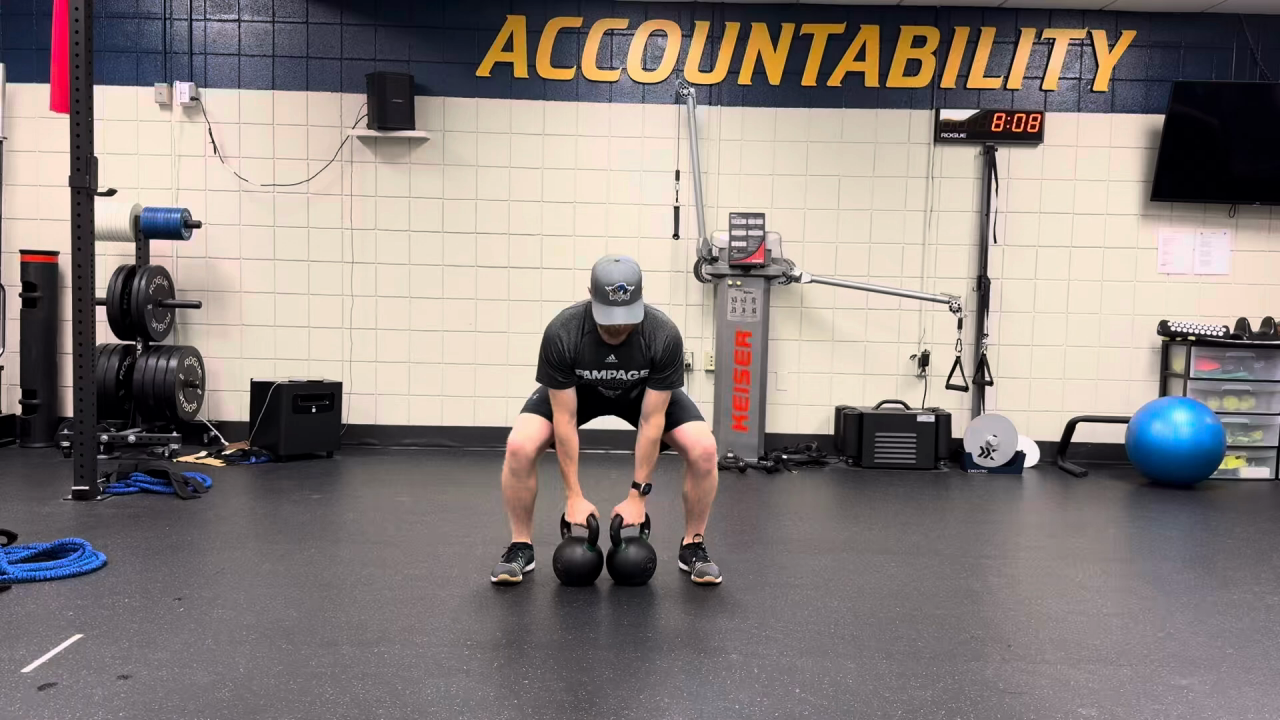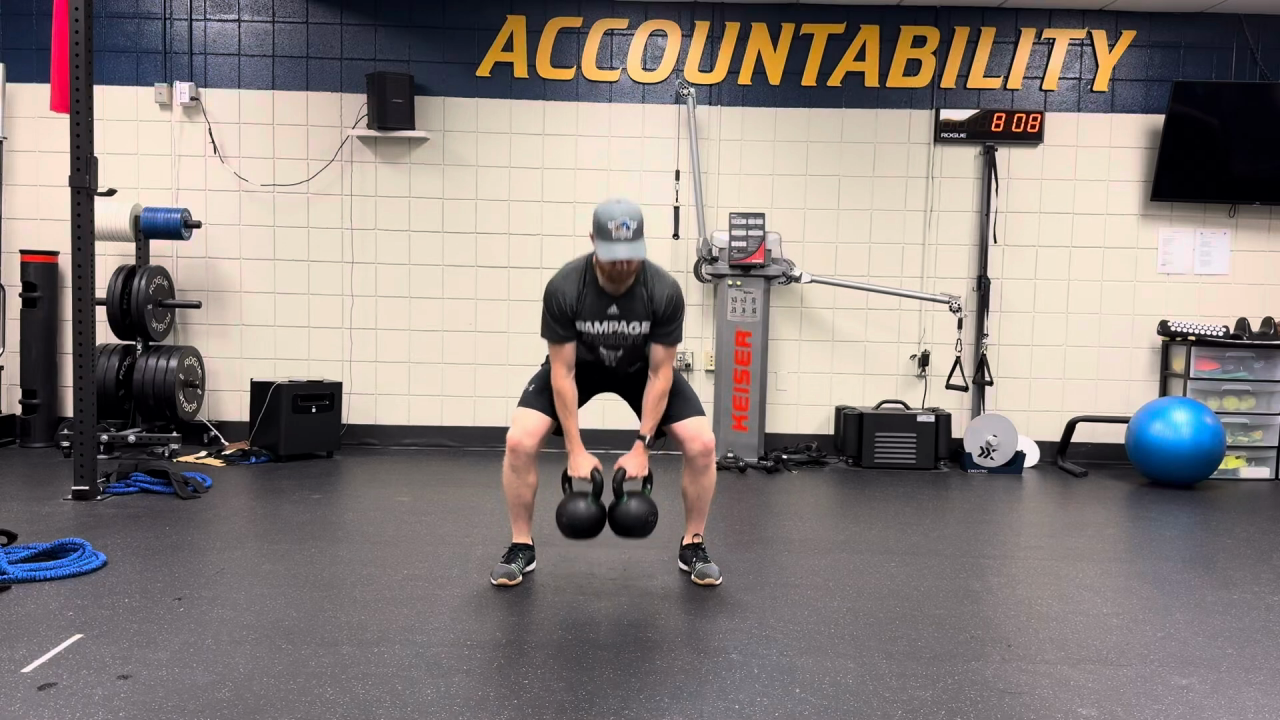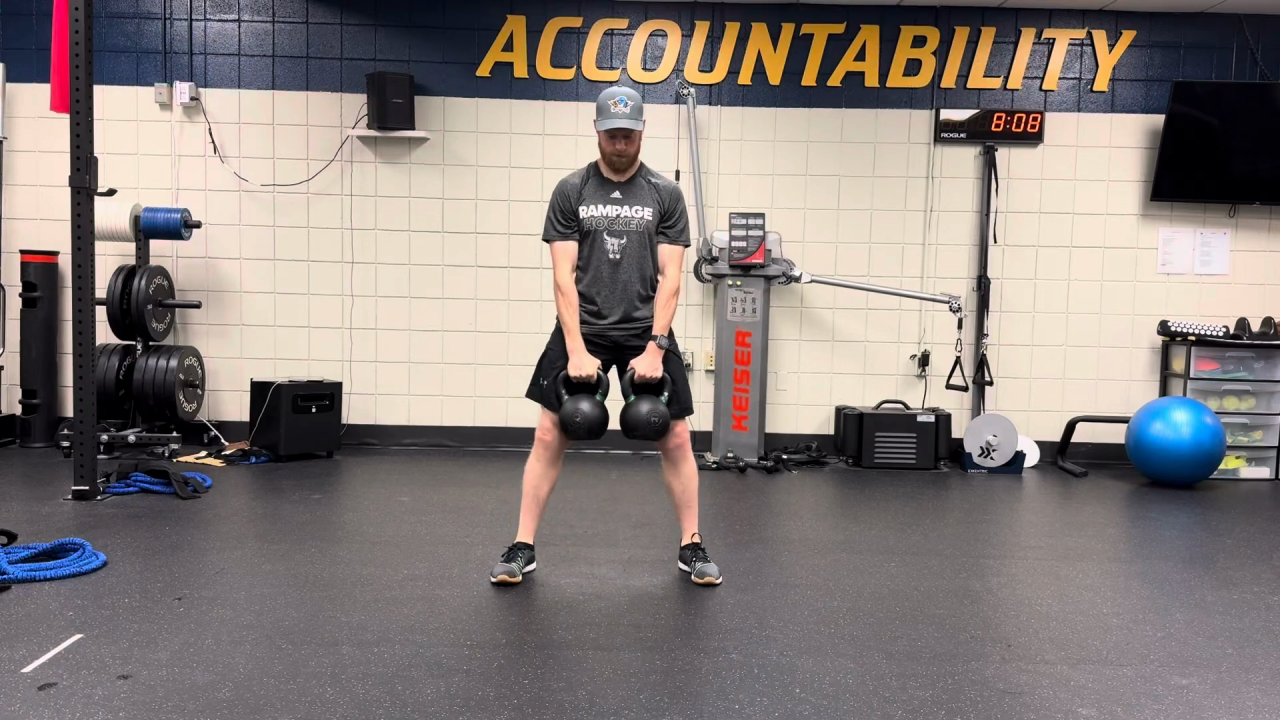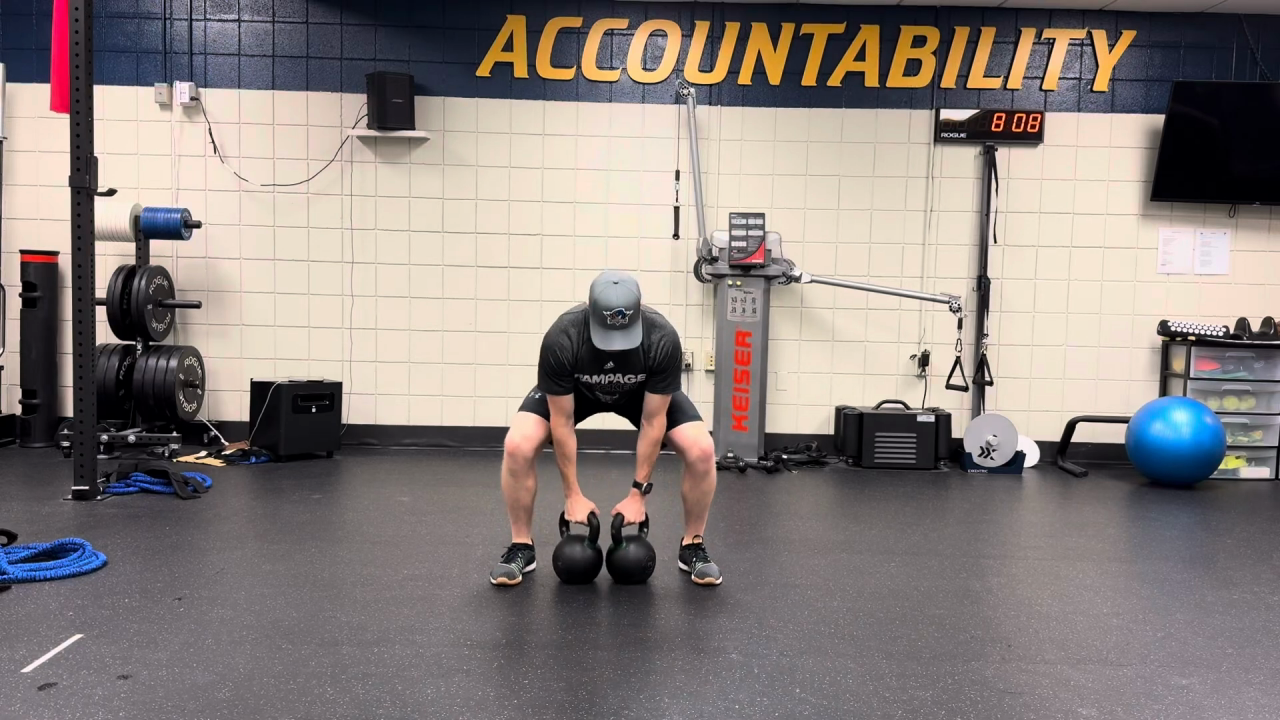
dt=1s
person 1, frame 1
left shoulder: (664, 336)
right shoulder: (561, 333)
left elbow: (652, 419)
right elbow: (565, 419)
left wrist: (637, 496)
right wrist: (574, 497)
left hip: (646, 393)
right hip: (574, 391)
left knee: (703, 448)
right knee: (520, 446)
left ankle: (693, 546)
right ankle: (520, 547)
person 1, frame 2
left shoulder: (664, 291)
right shoulder: (564, 287)
left elbow: (660, 373)
right elbow: (562, 372)
left wrist: (642, 448)
right wrist: (576, 451)
left hip: (641, 368)
right hip: (580, 367)
left knee: (701, 444)
right knee: (520, 441)
left ankle: (693, 547)
right ankle: (521, 548)
person 1, frame 3
left shoulder: (666, 194)
right shoulder: (571, 190)
left elbow: (670, 277)
right elbow: (564, 276)
left wrist: (655, 347)
right wrist: (576, 349)
left hip: (646, 333)
right hip: (583, 330)
left knee: (676, 439)
right knee: (548, 437)
left ankle: (692, 546)
right ankle: (522, 547)
person 1, frame 4
left shoulder: (663, 340)
right shoulder: (561, 339)
left elbow: (654, 422)
right elbow: (561, 423)
left wrist: (638, 494)
right wrist: (573, 495)
left hip: (643, 392)
right hip: (575, 391)
left knee: (700, 450)
right knee: (518, 446)
left ankle: (693, 547)
right ankle: (521, 547)
